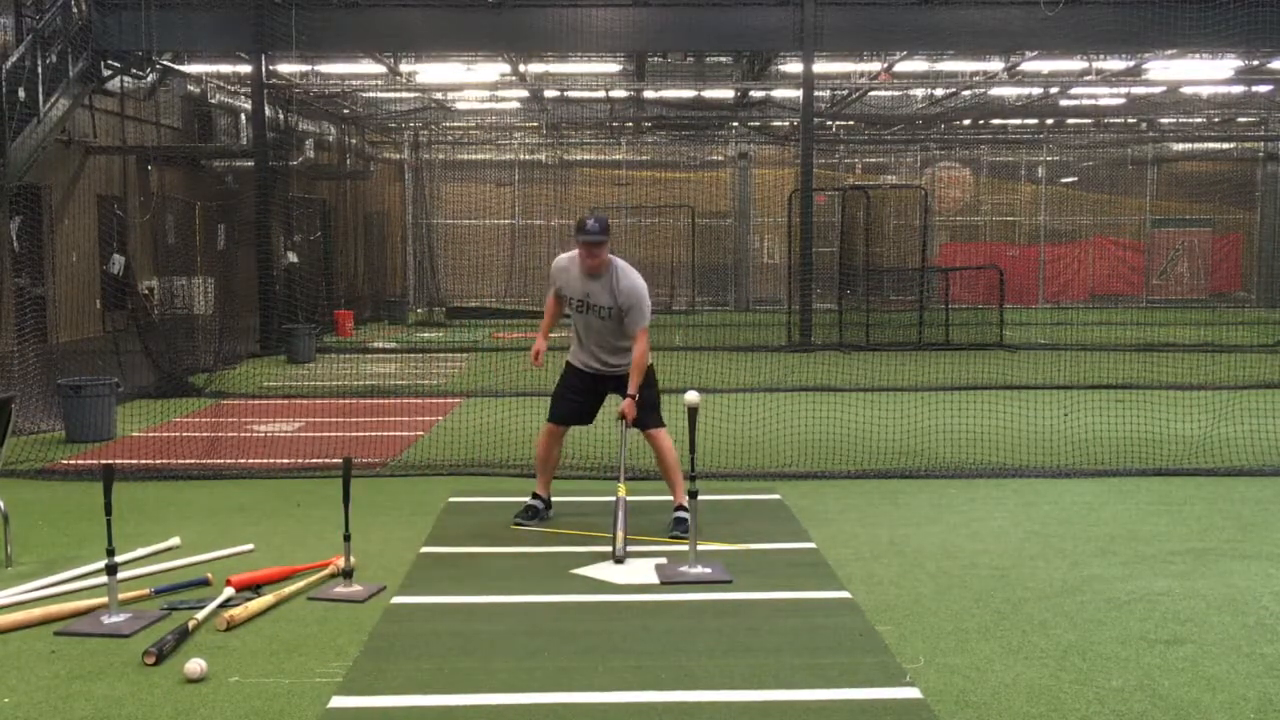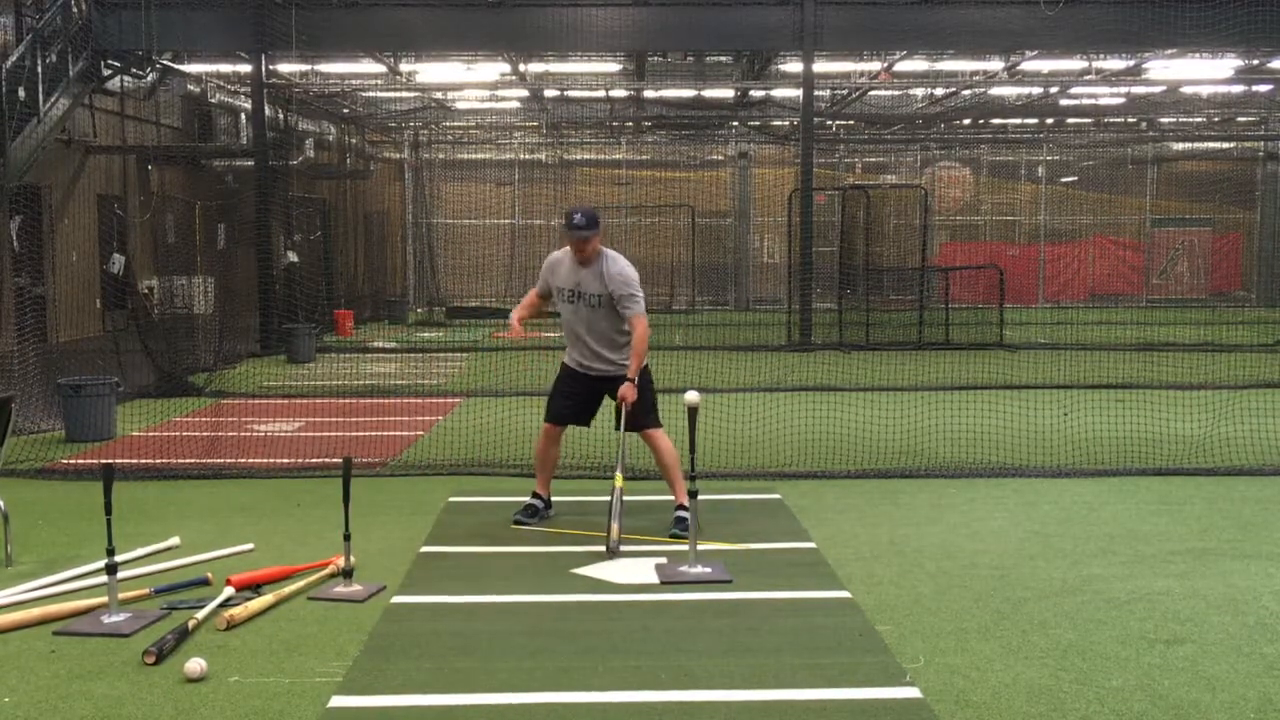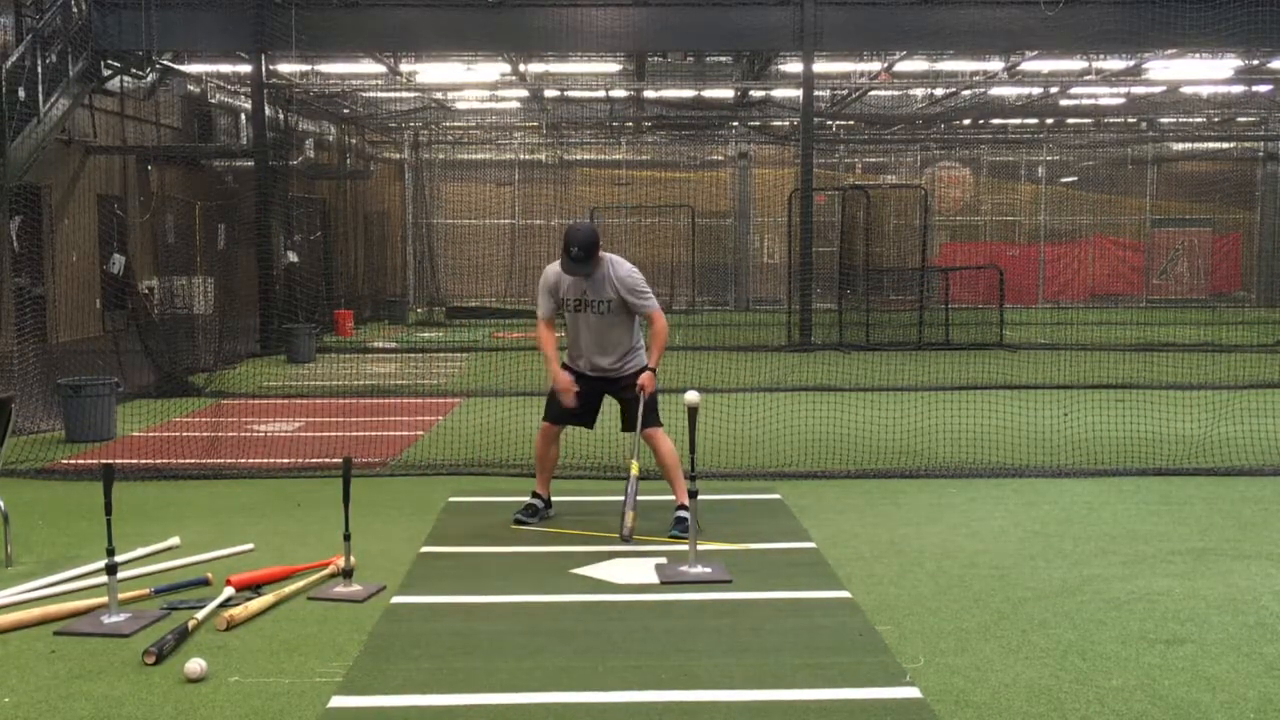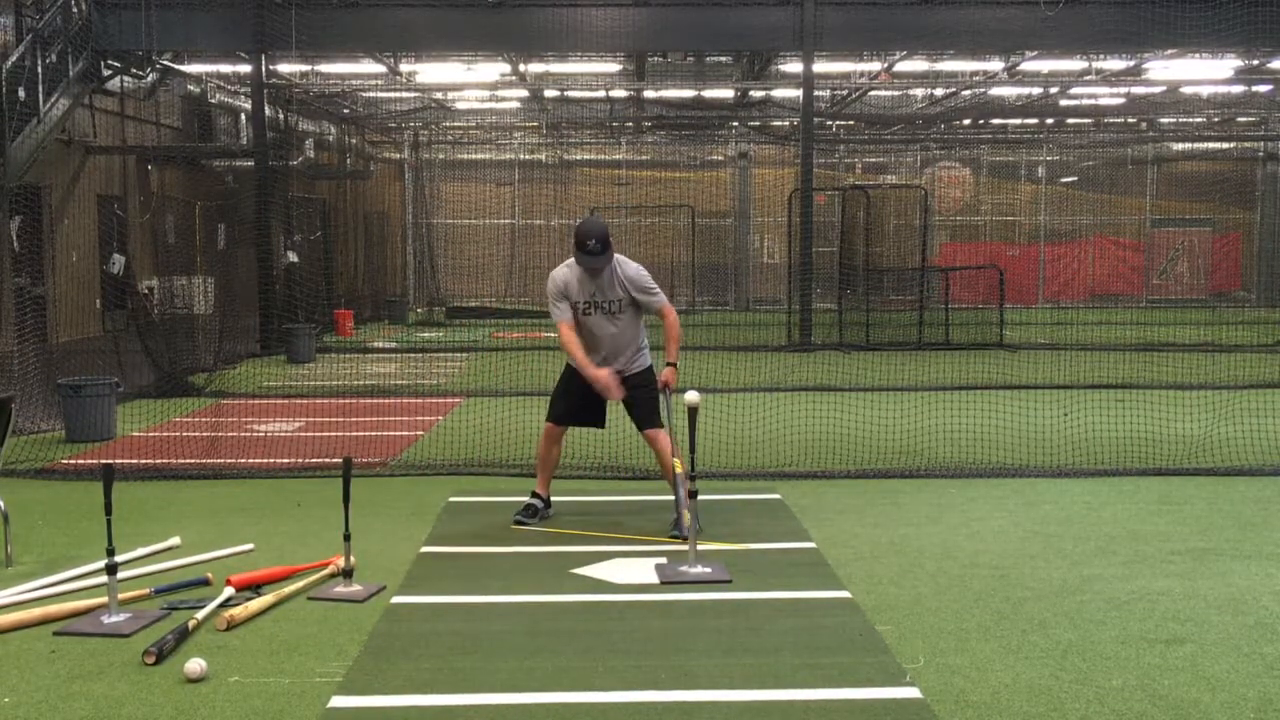
dt=0.5s
person 1, frame 1
left shoulder: (630, 283)
right shoulder: (562, 266)
left elbow: (641, 342)
left wrist: (632, 396)
right wrist: (542, 336)
left hip: (628, 367)
right hip: (582, 364)
left knee: (655, 432)
right knee: (553, 428)
left ankle: (682, 506)
right ankle: (540, 499)
person 1, frame 2
left shoulder: (620, 272)
right shoulder: (555, 263)
left elbow: (640, 327)
right elbow: (539, 294)
left wrist: (631, 380)
right wrist: (518, 312)
left hip: (625, 366)
right hip: (578, 365)
left knee: (652, 432)
right knee: (550, 429)
left ankle: (683, 506)
right ankle: (541, 498)
person 1, frame 3
left shoulder: (624, 274)
right shoulder: (552, 276)
left elbow: (658, 321)
right elbow: (545, 325)
left wrist: (651, 369)
right wrist: (555, 370)
left hip: (629, 367)
right hip: (579, 366)
left knee: (652, 432)
right knee: (549, 428)
left ankle: (683, 506)
right ankle: (541, 499)
person 1, frame 4
left shoulder: (631, 273)
right shoulder: (560, 279)
left elbow: (669, 314)
right elbow: (566, 333)
left wrist: (671, 364)
right wrist: (592, 373)
left hip: (634, 367)
right hip: (584, 368)
left knee: (655, 434)
right knee: (552, 428)
right ankle: (540, 499)
